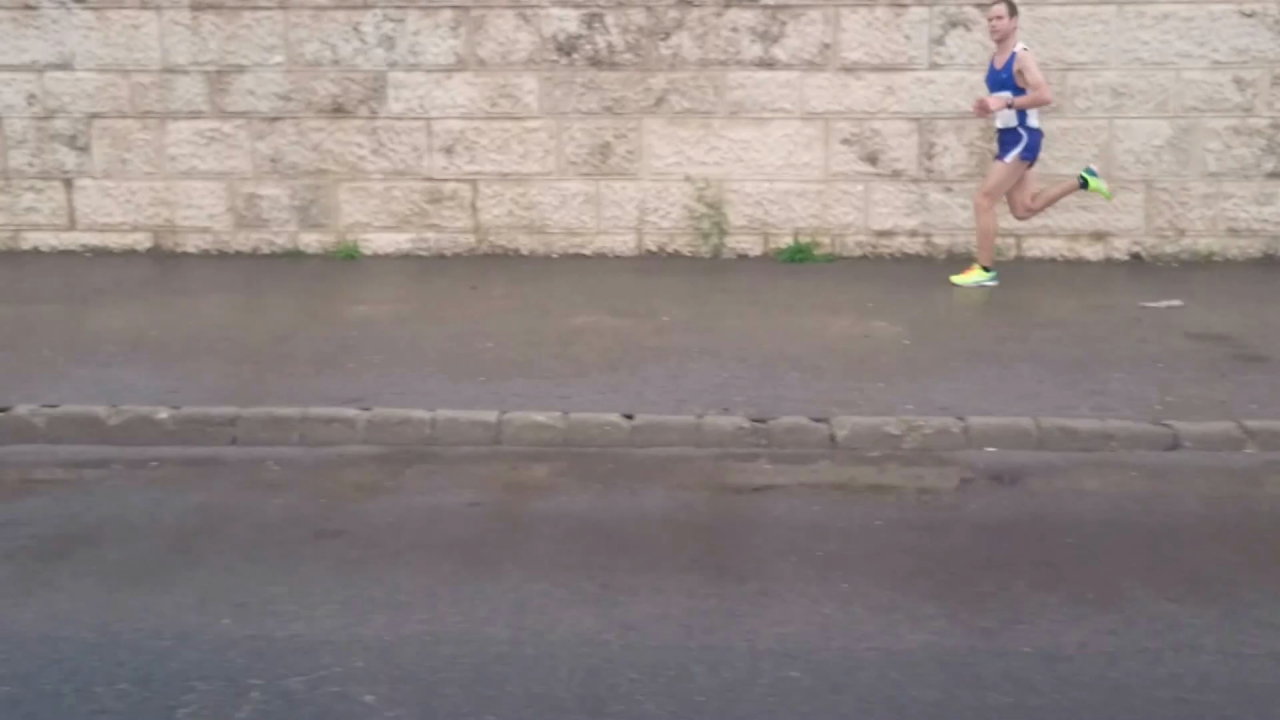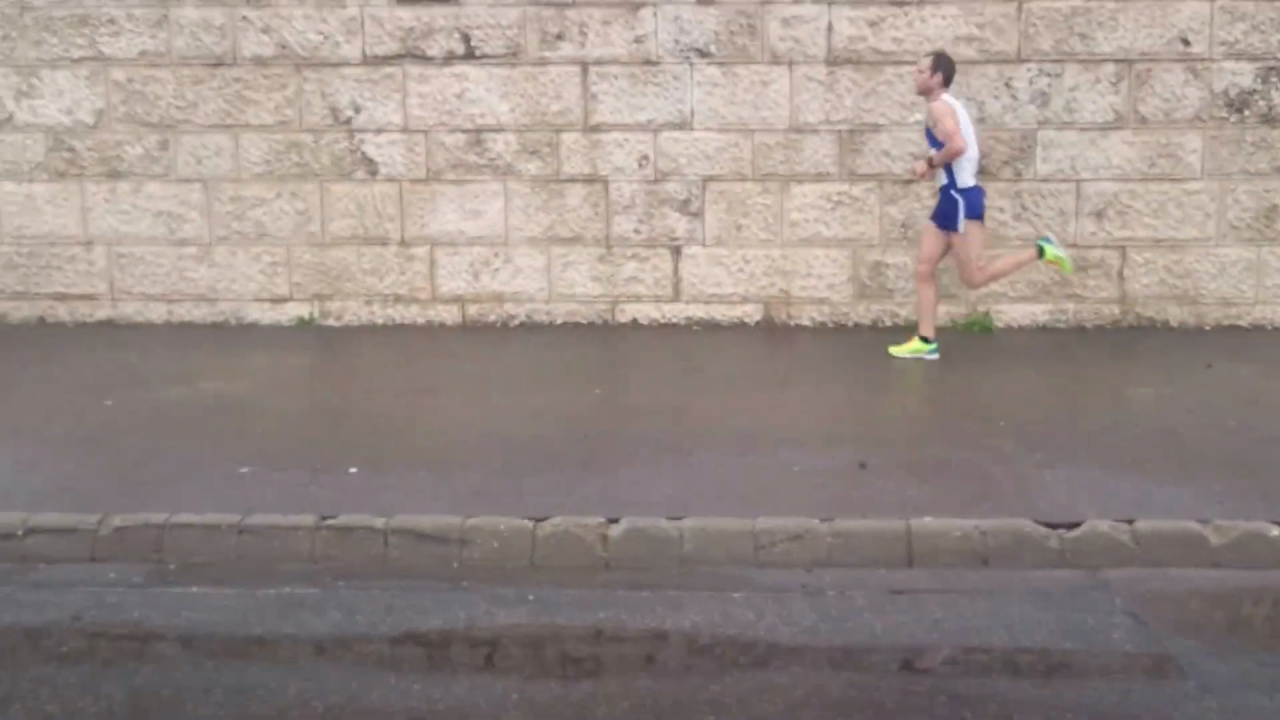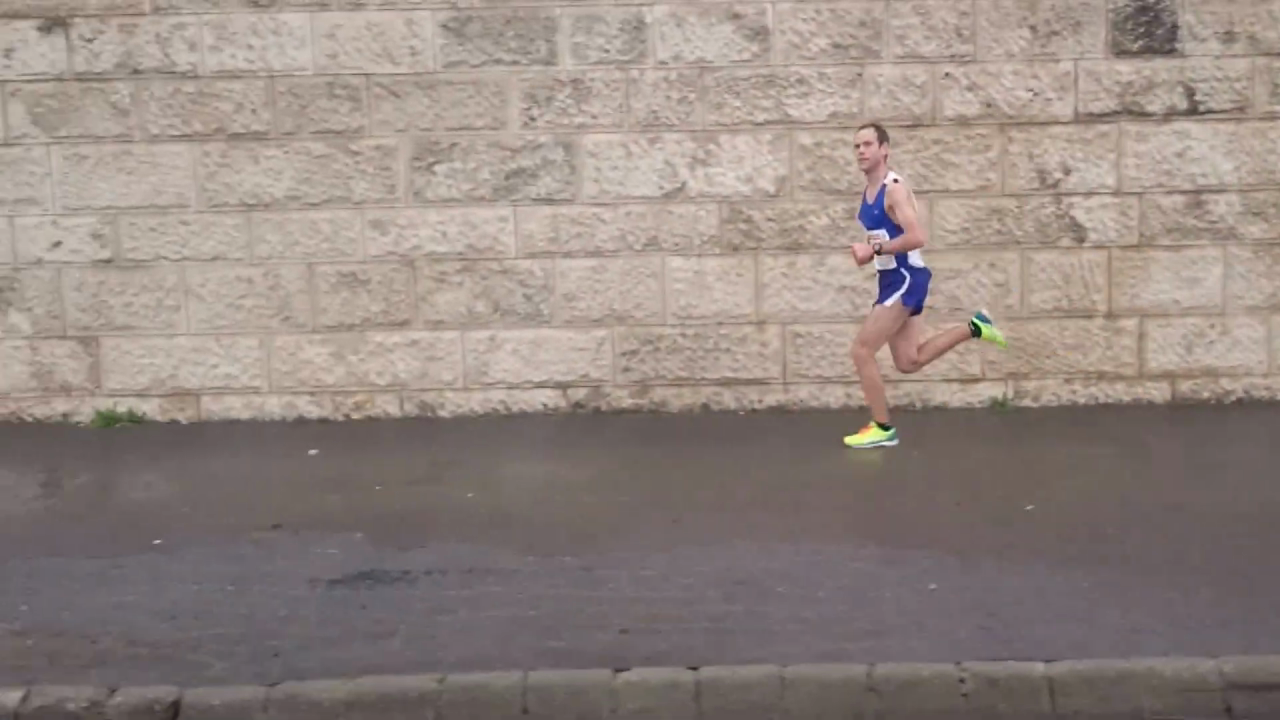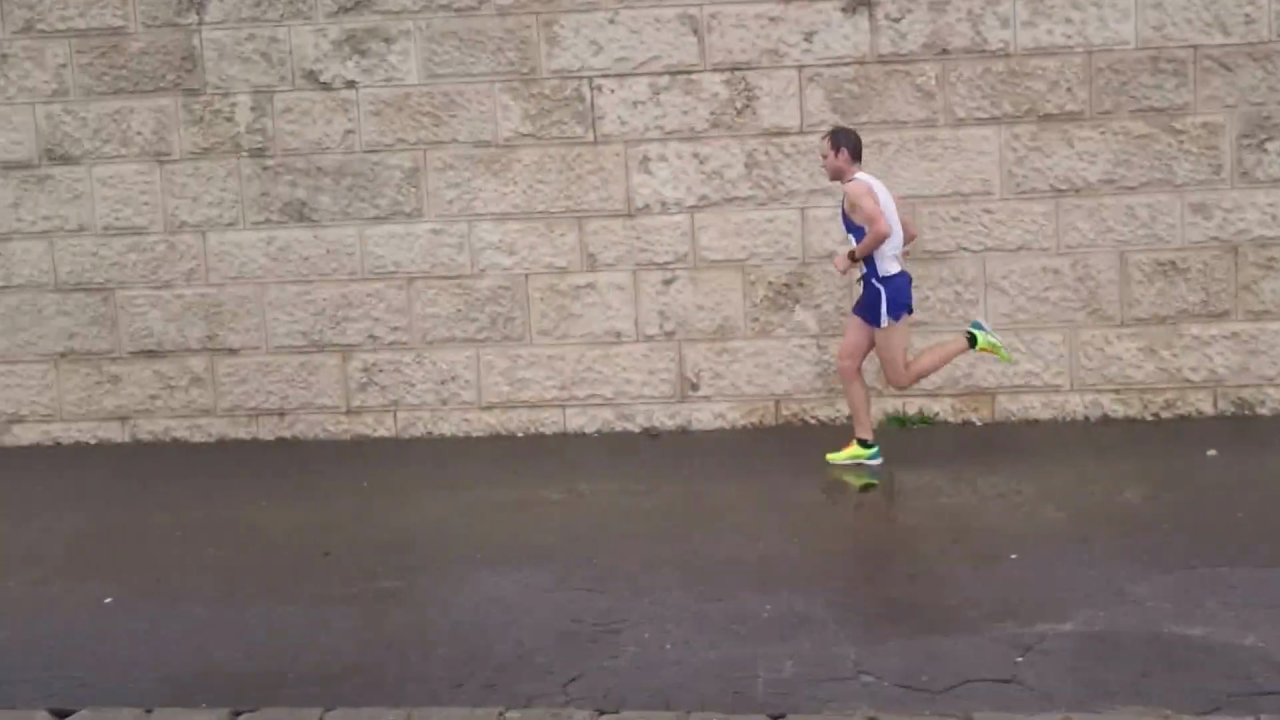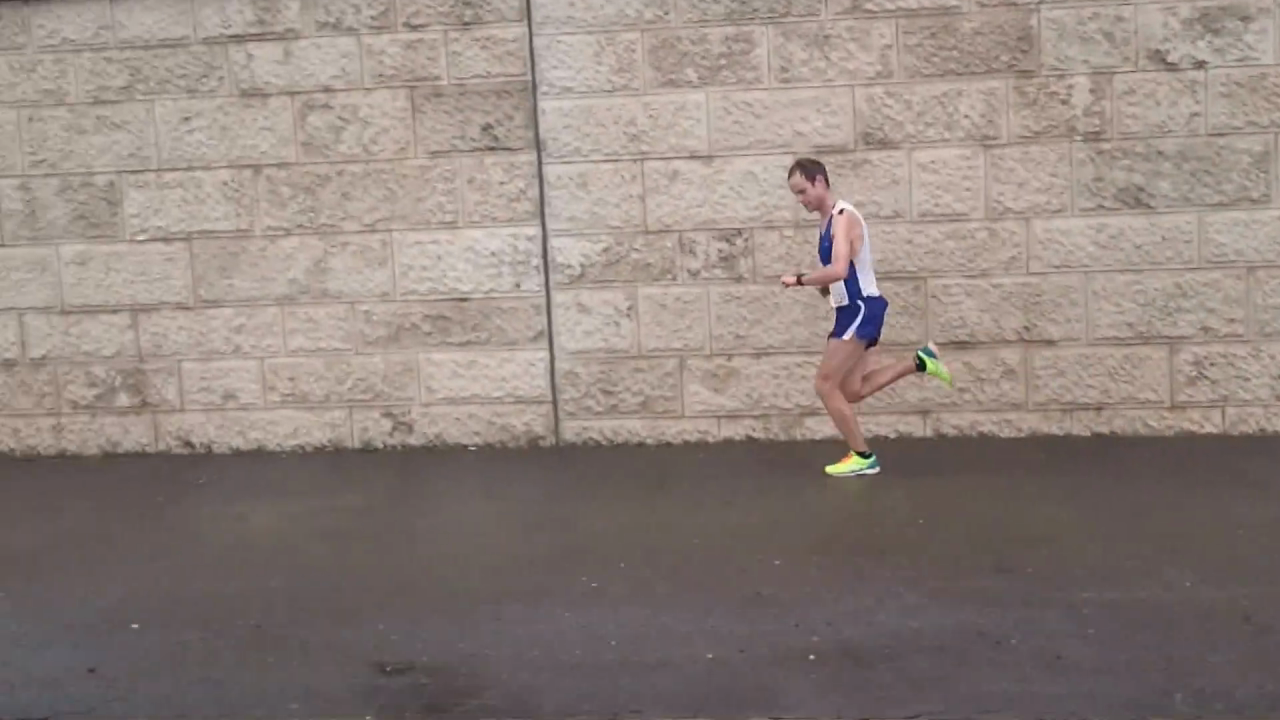
dt=1s
person 1, frame 1
left shoulder: (1022, 56)
right shoulder: (996, 58)
left elbow: (1045, 97)
left wrist: (1006, 104)
right wrist: (986, 107)
left hip: (1022, 138)
right hip: (1009, 139)
left knee: (982, 201)
right knee: (1023, 211)
left ankle: (985, 269)
right ankle: (1083, 182)
person 1, frame 2
left shoulder: (939, 107)
right shoulder: (951, 108)
left elbow: (958, 145)
right elbow: (972, 155)
left wrist: (929, 163)
right wrist: (933, 167)
left hip: (960, 199)
right hip: (953, 198)
left knee: (974, 278)
right knee: (923, 269)
left ankle: (1040, 250)
right ankle: (925, 341)
person 1, frame 3
left shoulder: (895, 188)
right shoulder: (869, 192)
left elbow: (916, 237)
left wrist: (873, 250)
right wrist: (865, 251)
left hip: (906, 280)
right hip: (893, 281)
left knee: (861, 352)
right knee: (910, 363)
left ankle: (883, 427)
right ankle: (974, 328)
person 1, frame 4
left shoulder: (855, 188)
right shoulder: (871, 187)
left elbow: (881, 229)
right elbow: (908, 234)
left wrist: (852, 257)
left hip: (885, 289)
right hip: (879, 287)
left knee: (901, 378)
right knee: (846, 365)
left ankle: (971, 339)
right ankle: (865, 444)
person 1, frame 5
left shoulder: (844, 217)
right shoulder: (830, 219)
left elbow: (838, 271)
left wrist: (797, 280)
right wrist: (828, 286)
left hip: (862, 310)
right hip: (852, 311)
left knee: (825, 385)
right knee: (851, 391)
left ankle: (862, 456)
right ankle: (919, 362)
